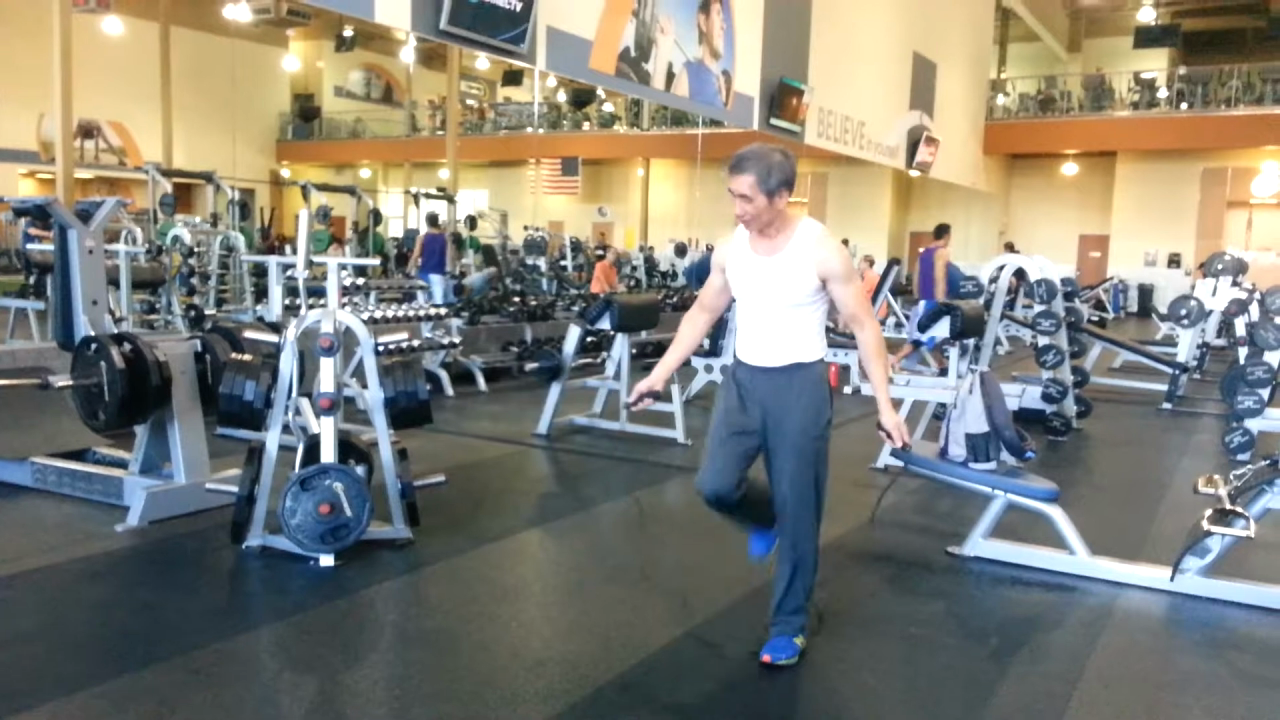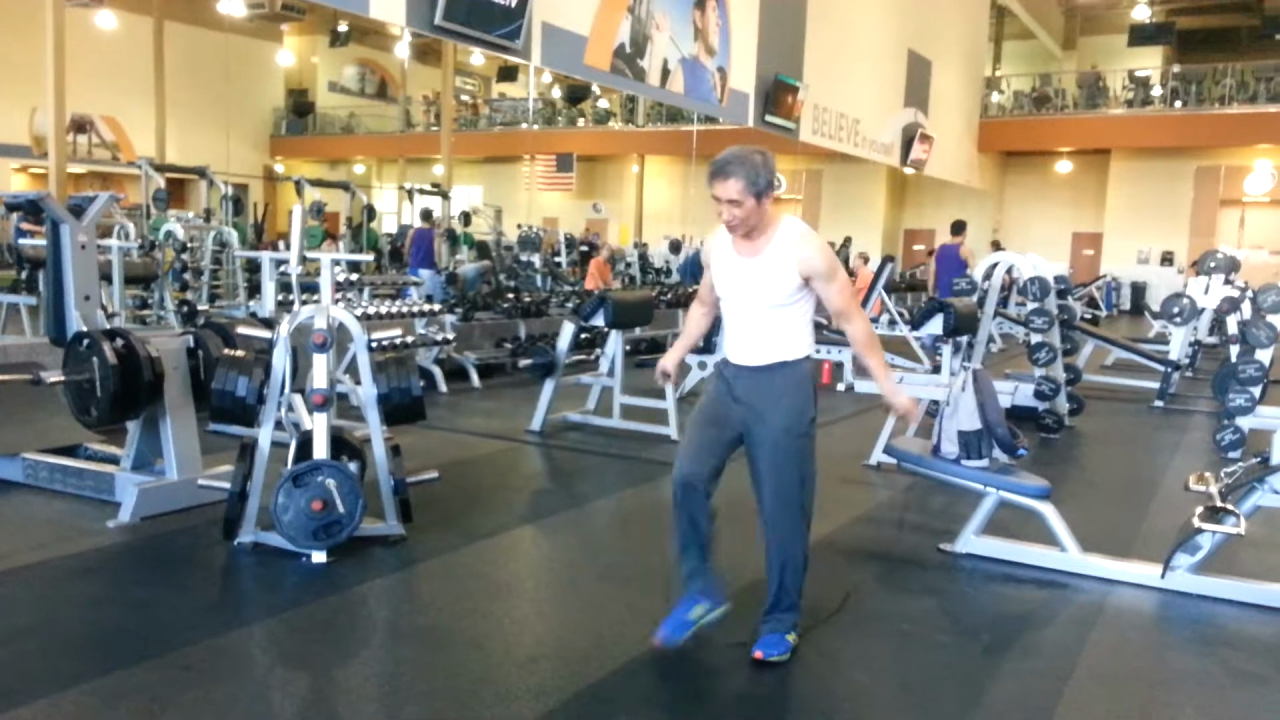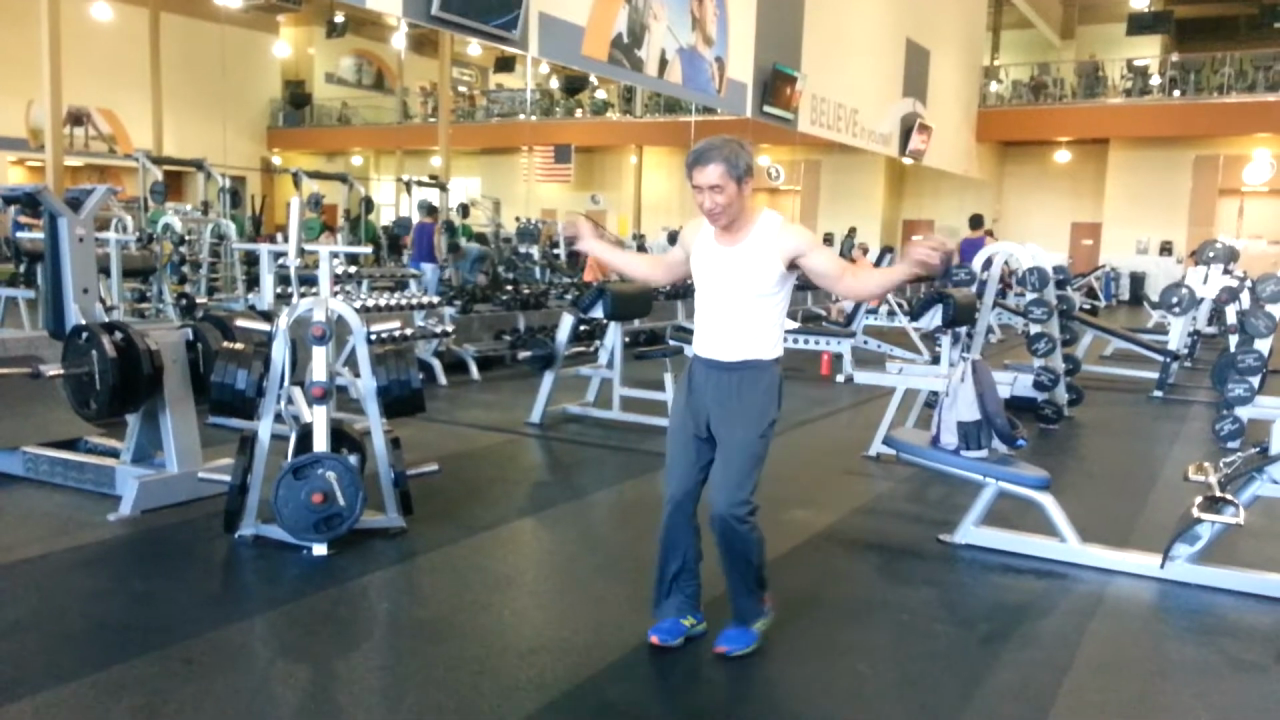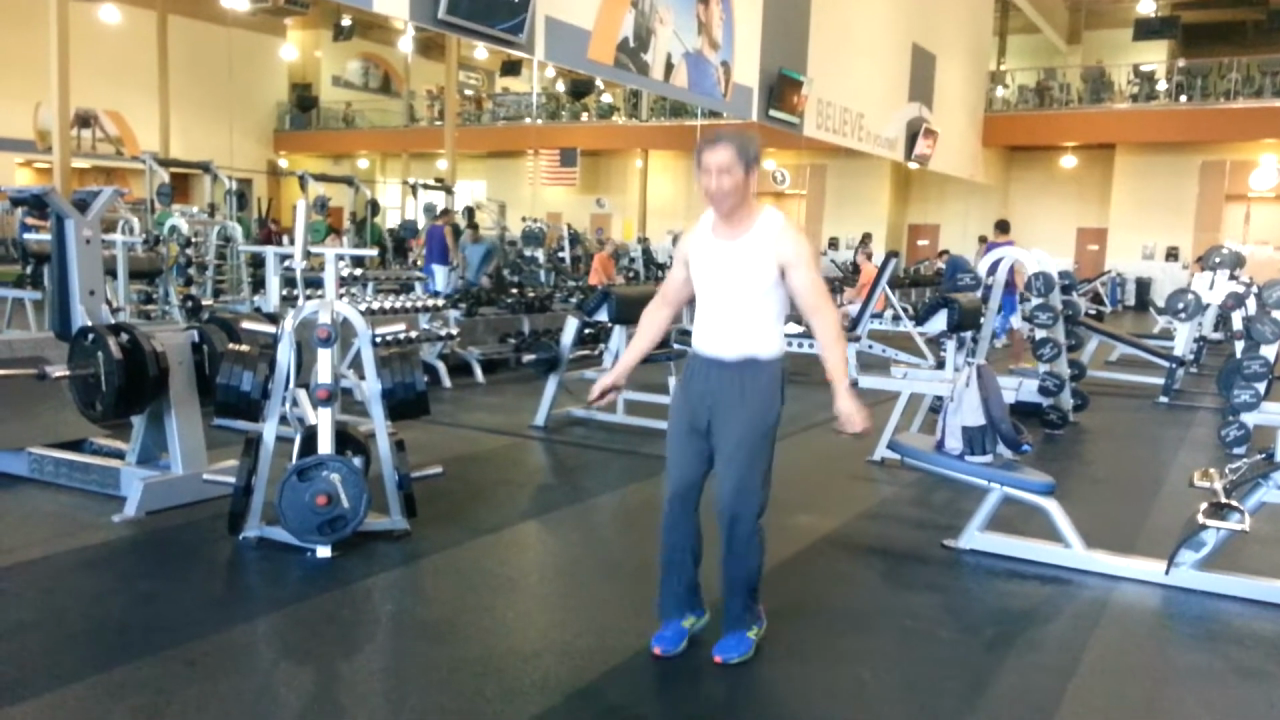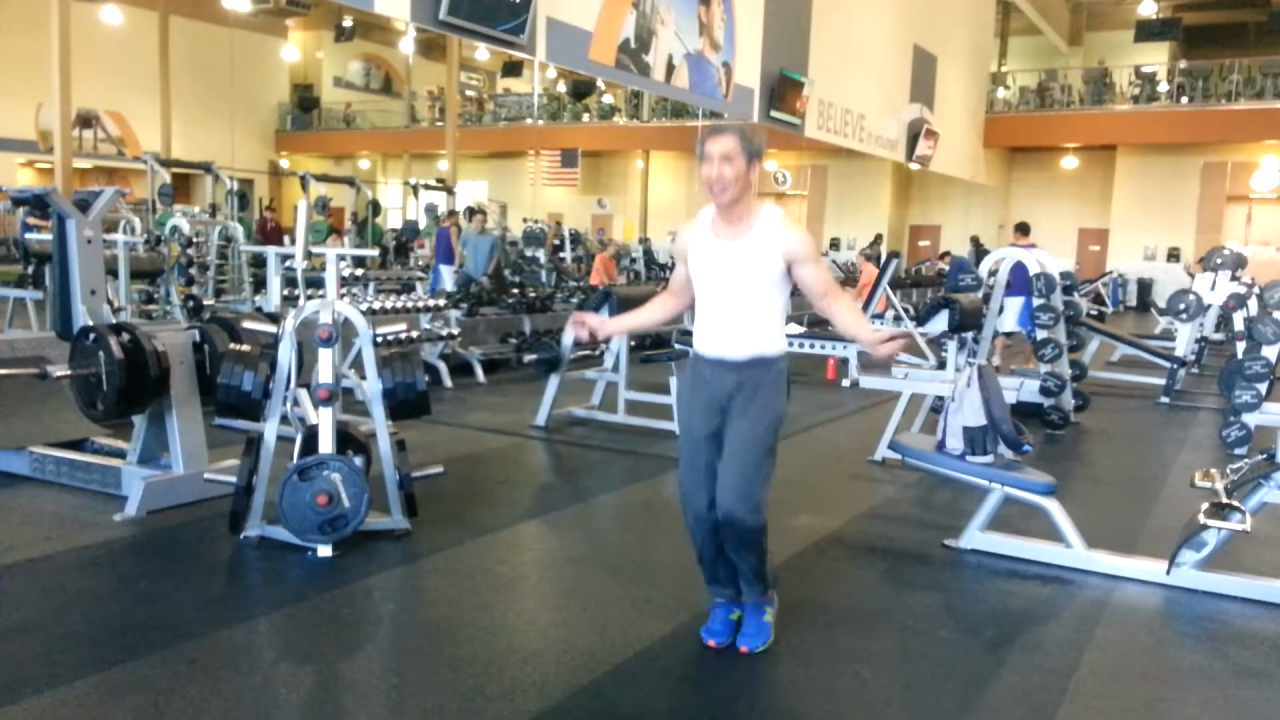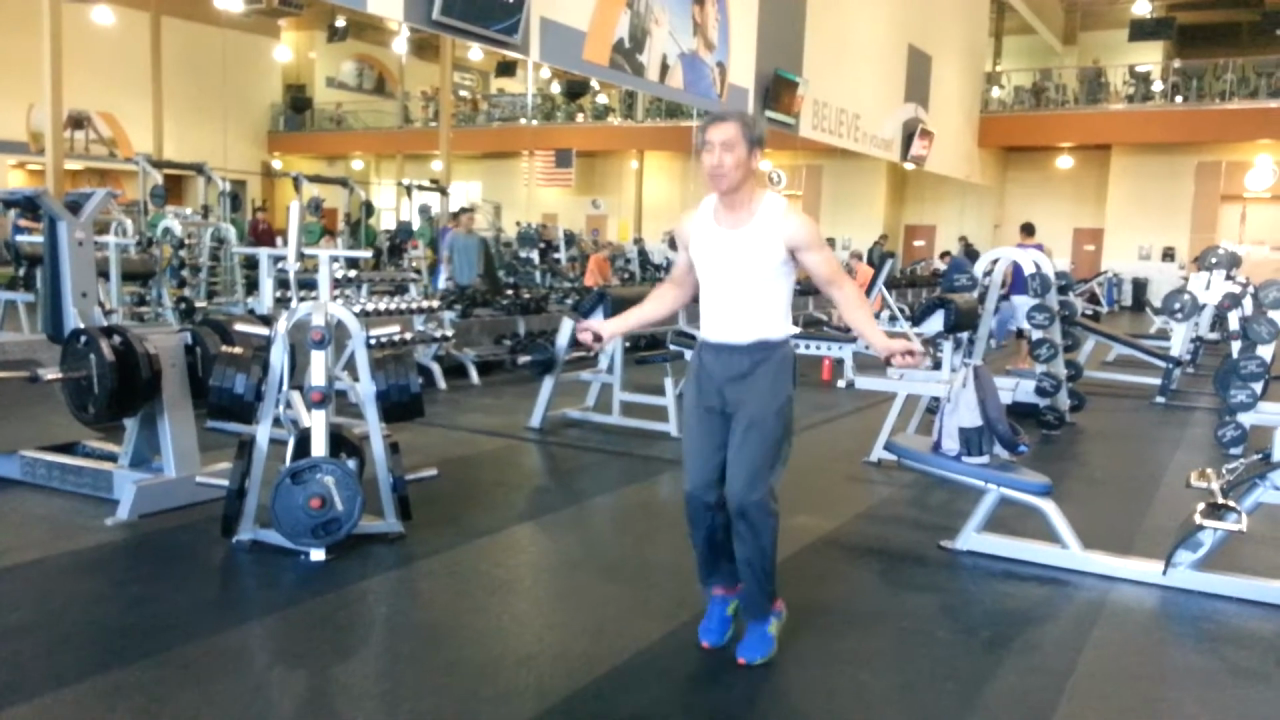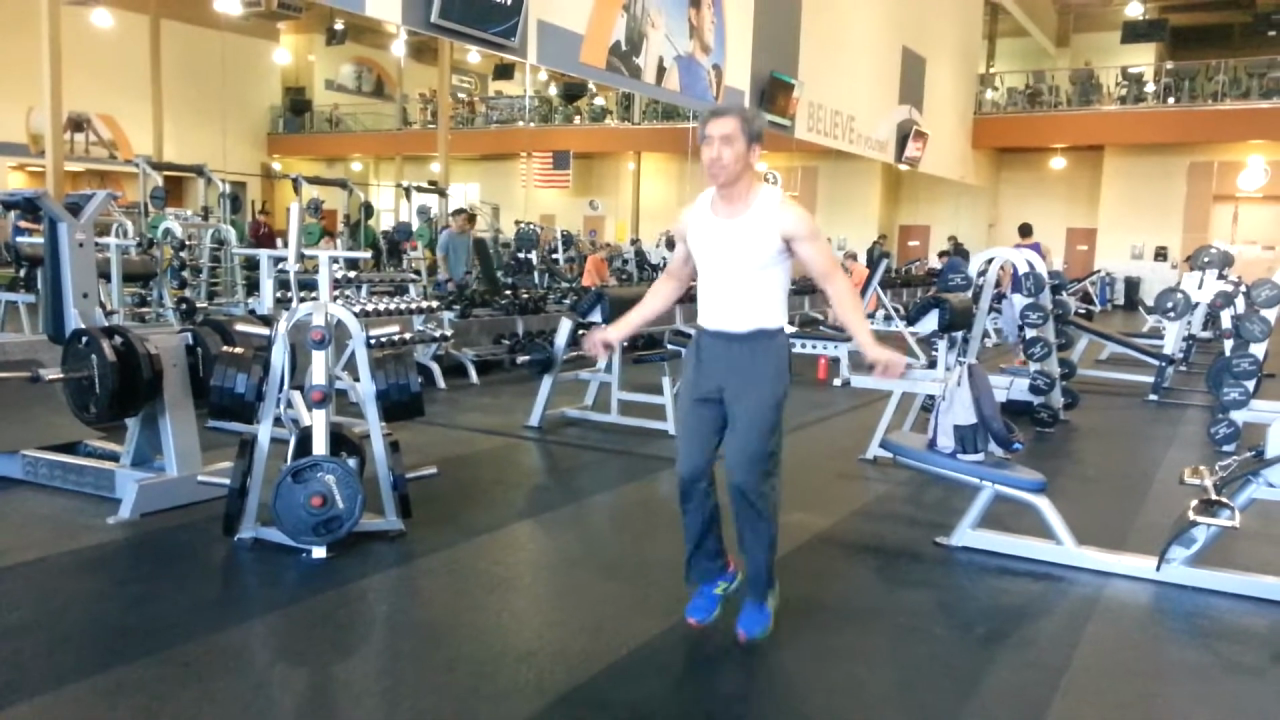
dt=0.3s
person 1, frame 1
left shoulder: (822, 249)
right shoulder: (730, 248)
left elbow: (863, 325)
right elbow: (702, 312)
left wrist: (884, 404)
right wrist: (660, 373)
left hip: (799, 384)
right hip: (743, 379)
left knee: (798, 510)
right knee: (714, 484)
left ankle: (788, 625)
right ankle: (764, 515)
person 1, frame 2
left shoulder: (805, 248)
right shoulder: (715, 245)
left elbow: (850, 316)
left wrist: (888, 385)
right wrist: (678, 351)
left hip: (783, 382)
right hip: (729, 377)
left knee: (785, 510)
right knee: (688, 477)
left ankle: (780, 621)
right ankle: (701, 593)
person 1, frame 3
left shoulder: (786, 237)
right shoulder: (696, 235)
left elbow: (850, 283)
right elbow: (659, 271)
left wrist: (908, 266)
right wrist: (595, 249)
left hip: (753, 381)
right hip: (701, 376)
left knee: (726, 506)
right knee: (676, 498)
left ankle: (751, 606)
right ankle: (679, 608)
person 1, frame 4
left shoulder: (784, 239)
right shoulder: (697, 239)
left elbow: (822, 318)
right elbow: (665, 305)
left wrist: (843, 394)
right wrist: (622, 369)
left hip: (753, 379)
right hip: (700, 375)
left knee: (737, 507)
right knee: (678, 499)
left ankle: (744, 620)
right ankle: (681, 610)
person 1, frame 5
left shoulder: (786, 236)
right shoulder: (692, 235)
left elbow: (832, 297)
left wrist: (868, 336)
right wrist: (614, 325)
left hip: (759, 377)
right hip: (703, 374)
left knee: (735, 504)
right knee: (697, 504)
left ankle: (756, 596)
right ankle: (725, 598)
person 1, frame 6
left shoulder: (788, 222)
right shoulder: (693, 224)
left elbow: (839, 286)
right elbow: (677, 290)
left wrist: (878, 341)
right wrist: (614, 326)
left hip: (766, 365)
right hip: (709, 363)
left knee: (747, 492)
right knee: (700, 489)
left ankle: (763, 610)
right ankle: (723, 584)
person 1, frame 7
left shoulder: (785, 214)
right shoulder: (691, 217)
left elbow: (832, 280)
right elbow: (671, 283)
left wrist: (867, 345)
right wrist: (619, 330)
left hip: (761, 353)
right hip: (706, 351)
left knee: (747, 475)
right knee: (691, 470)
left ankle: (759, 590)
right ankle: (710, 572)
